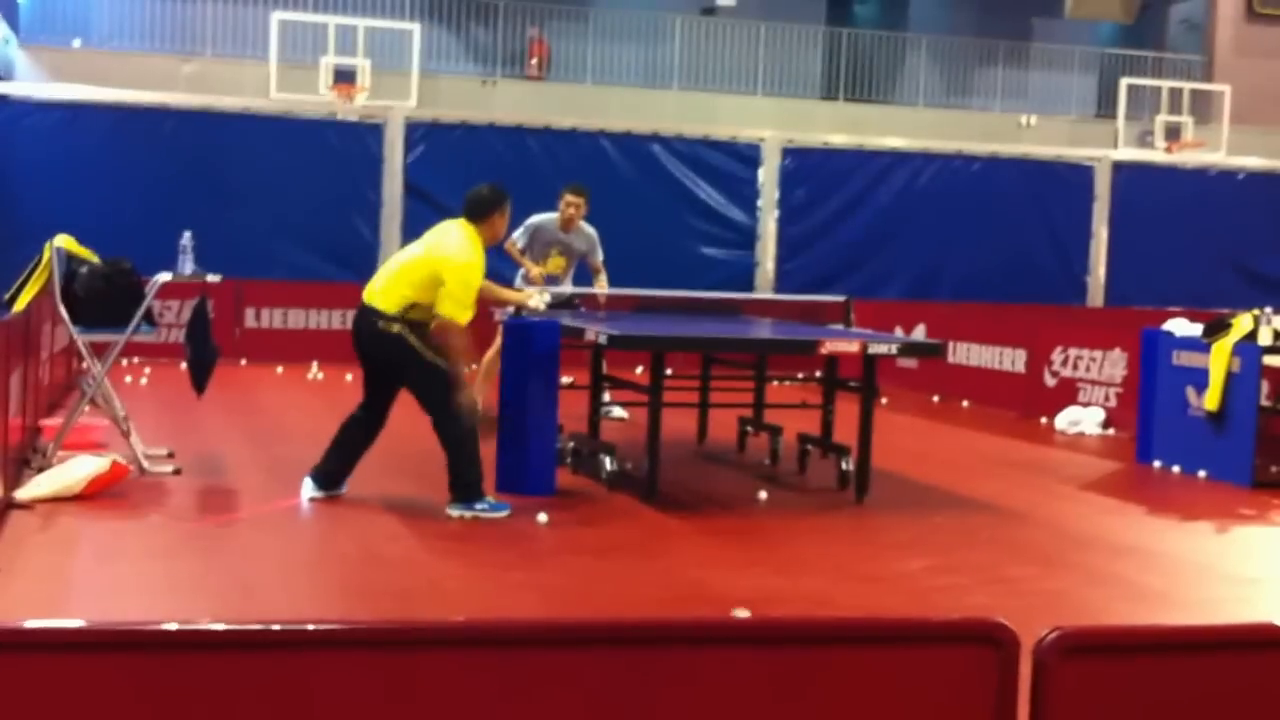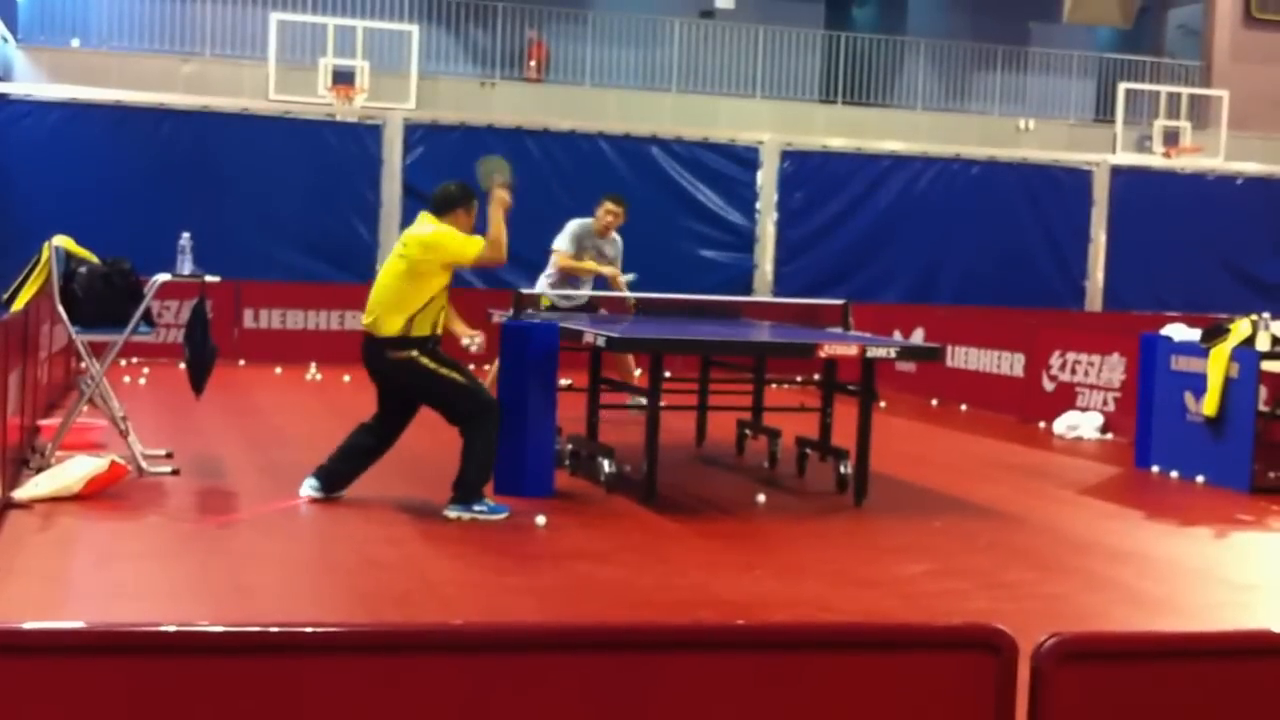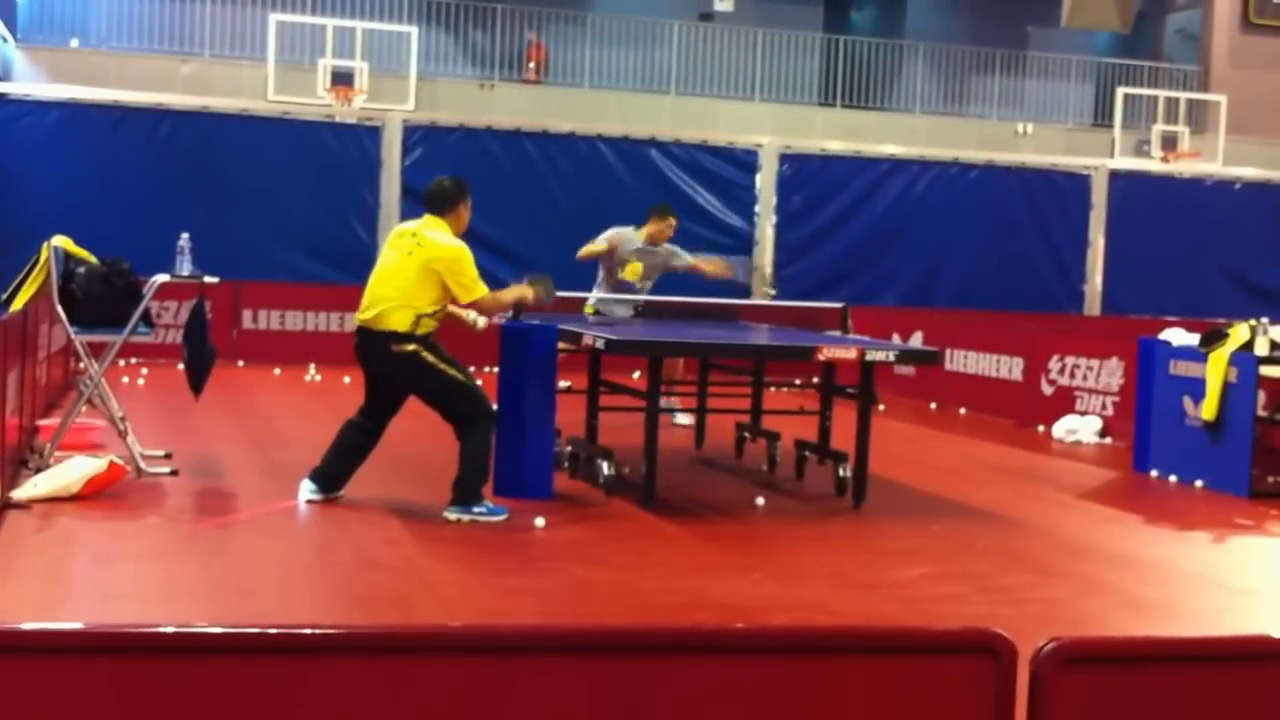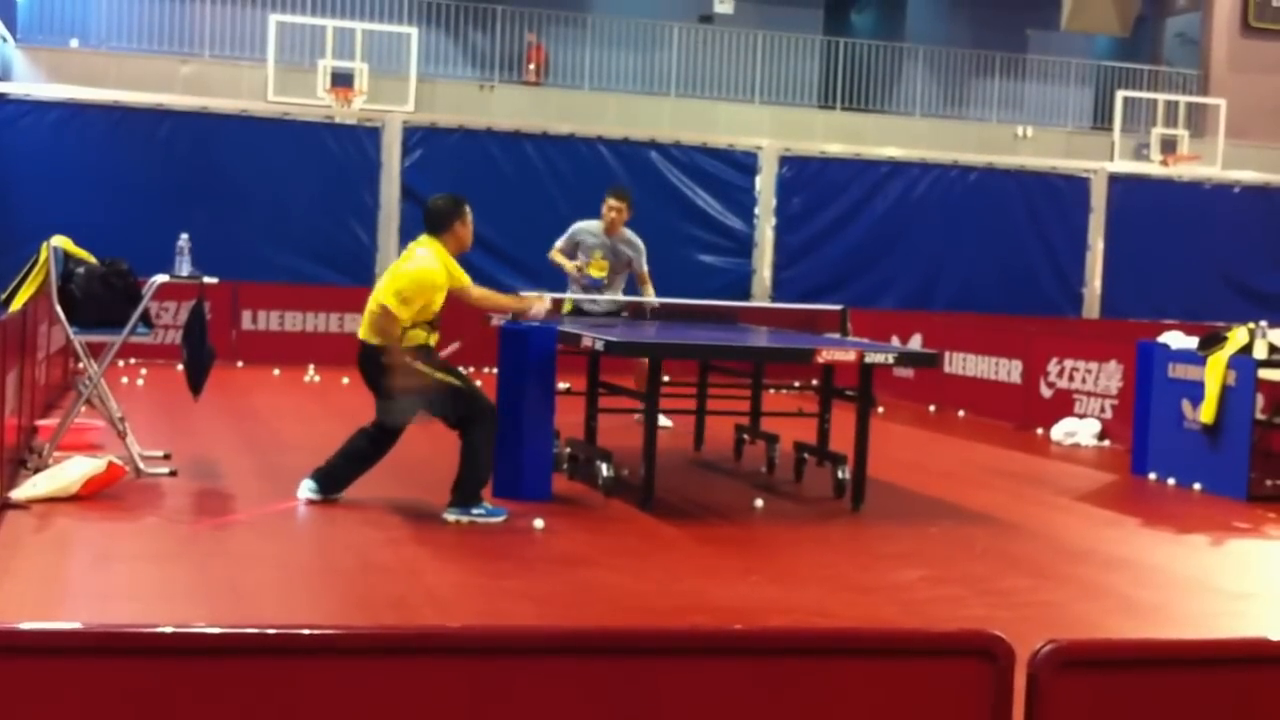
dt=0.5s
person 1, frame 1
left shoulder: (451, 231)
right shoulder: (465, 258)
right elbow: (451, 328)
left wrist: (516, 297)
right wrist: (463, 386)
left hip: (372, 320)
right hip: (392, 328)
left knee: (374, 407)
right knee: (453, 407)
left ankle: (323, 480)
right ankle: (468, 498)
person 1, frame 2
left shoulder: (421, 235)
right shoulder: (435, 238)
right elbow: (496, 254)
left wrist: (460, 329)
right wrist: (497, 209)
left hip: (381, 347)
right hip: (404, 353)
left knee: (388, 420)
right knee: (482, 412)
left ankle: (323, 482)
right ankle: (467, 500)
person 1, frame 3
left shoulder: (403, 232)
right shoulder: (451, 248)
right elbow: (487, 304)
left wrist: (454, 309)
right wrist: (518, 292)
left hip: (371, 339)
right hip: (403, 346)
left knee: (373, 415)
right knee: (477, 414)
left ankle: (321, 483)
right ankle: (467, 502)
person 1, frame 4
left shoulder: (435, 253)
right shoulder: (426, 270)
left elbow: (471, 293)
right elbow: (384, 317)
left wrist: (524, 305)
right wrist: (402, 372)
left hip: (385, 354)
right hip: (388, 357)
left knee: (387, 426)
right knee: (480, 416)
left ankle: (321, 483)
right ankle: (465, 503)
person 2, frame 1
left shoulder: (588, 236)
right shoulder: (537, 224)
left elbow: (598, 270)
right elbow: (510, 246)
left wrist: (601, 283)
right wrist: (529, 266)
left hip: (561, 297)
right knee: (502, 342)
left ankle: (605, 401)
right ankle: (476, 399)
person 2, frame 2
left shoulder: (615, 243)
right shoulder: (576, 228)
left elbow: (612, 278)
right elbow: (559, 263)
right wrist: (600, 268)
left hip: (580, 301)
right hip: (551, 297)
left ankle: (637, 398)
person 2, frame 3
left shoulder: (666, 252)
right shoulder: (617, 236)
left elbow: (699, 266)
right elbow: (581, 255)
left wrist: (728, 270)
right wrist: (603, 248)
left hip: (632, 315)
right hip: (600, 309)
left ankle: (670, 403)
person 2, frame 4
left shoulder: (635, 245)
right shoulder: (581, 229)
left elbow: (644, 280)
right elbow: (554, 253)
left wrist: (651, 300)
right wrist: (566, 264)
left hip: (611, 310)
right hip: (577, 306)
left knee: (642, 356)
